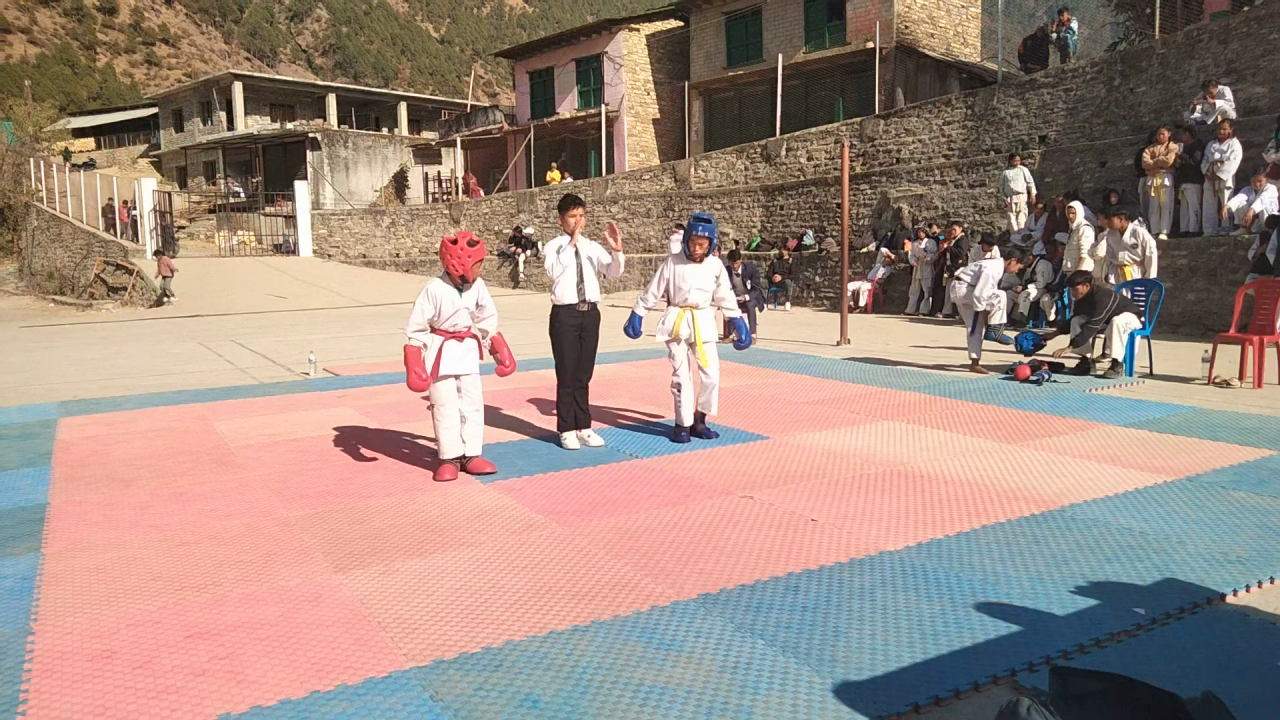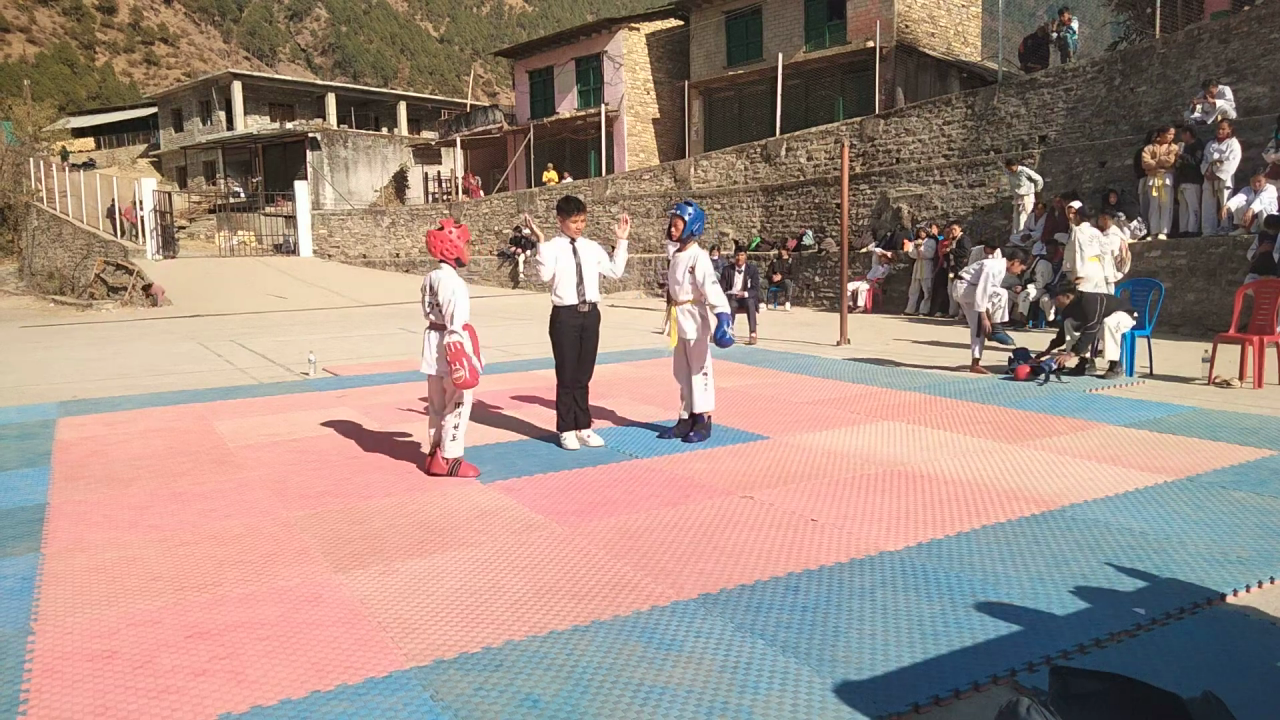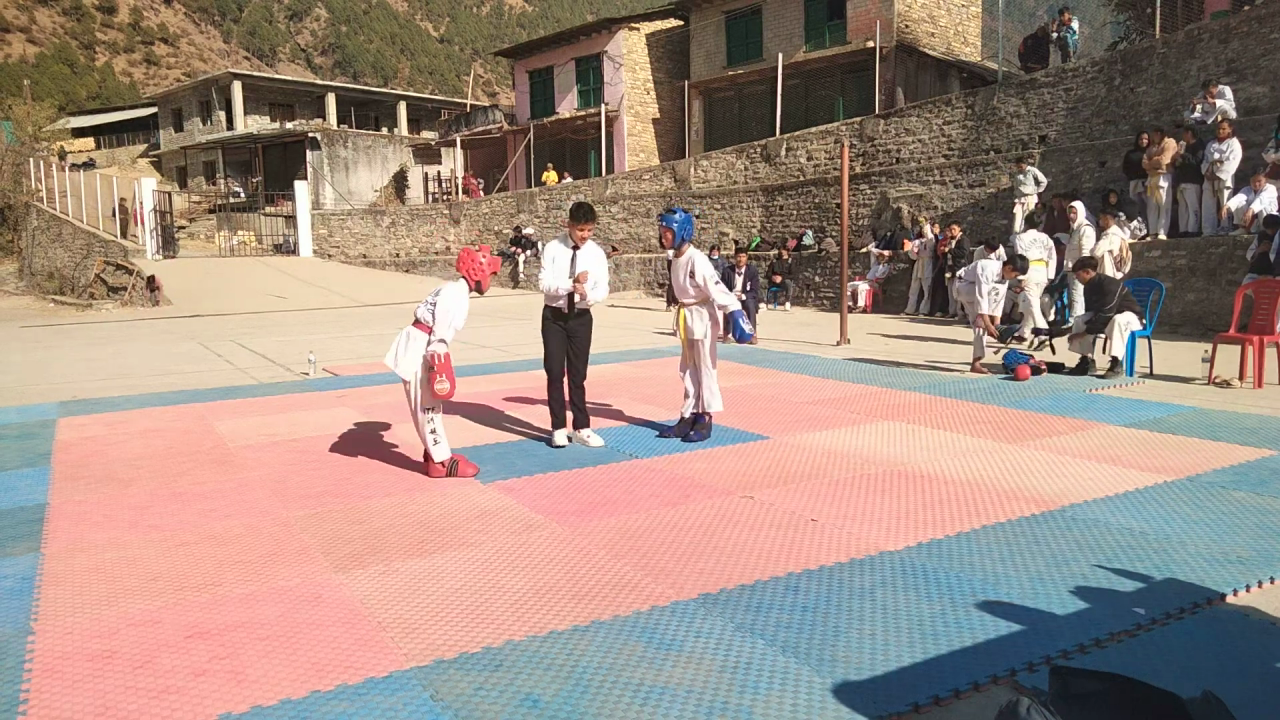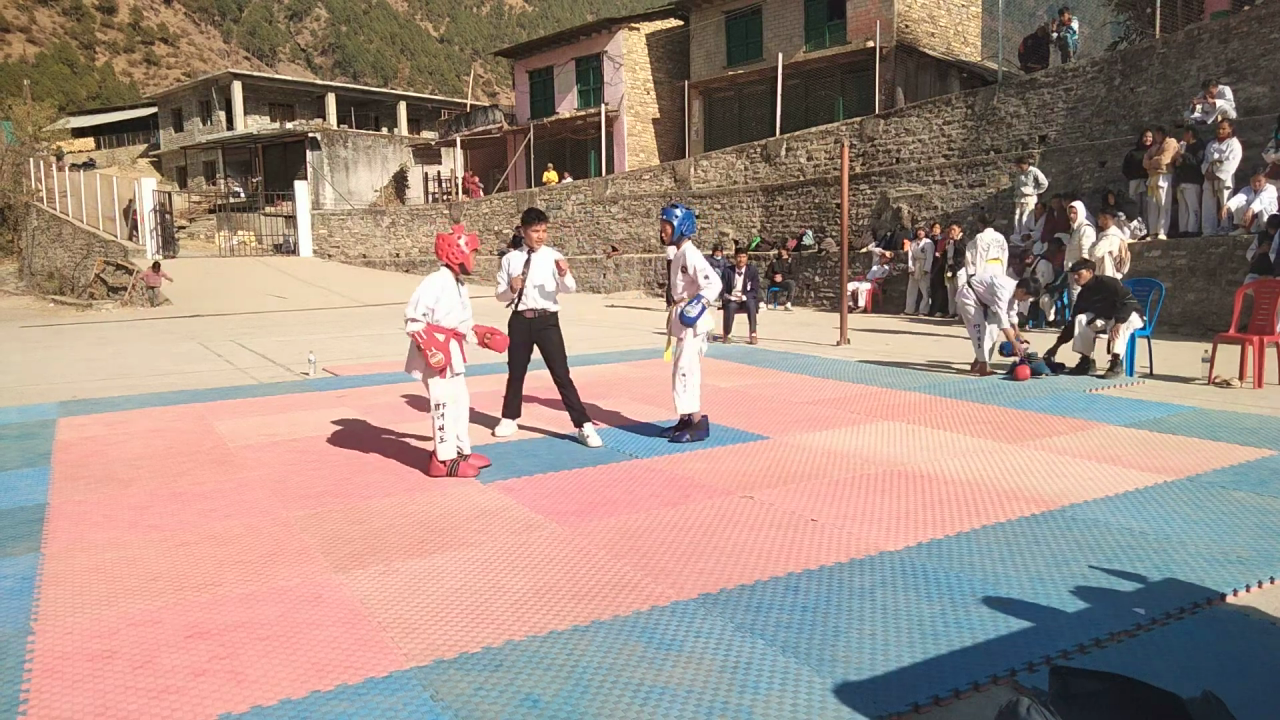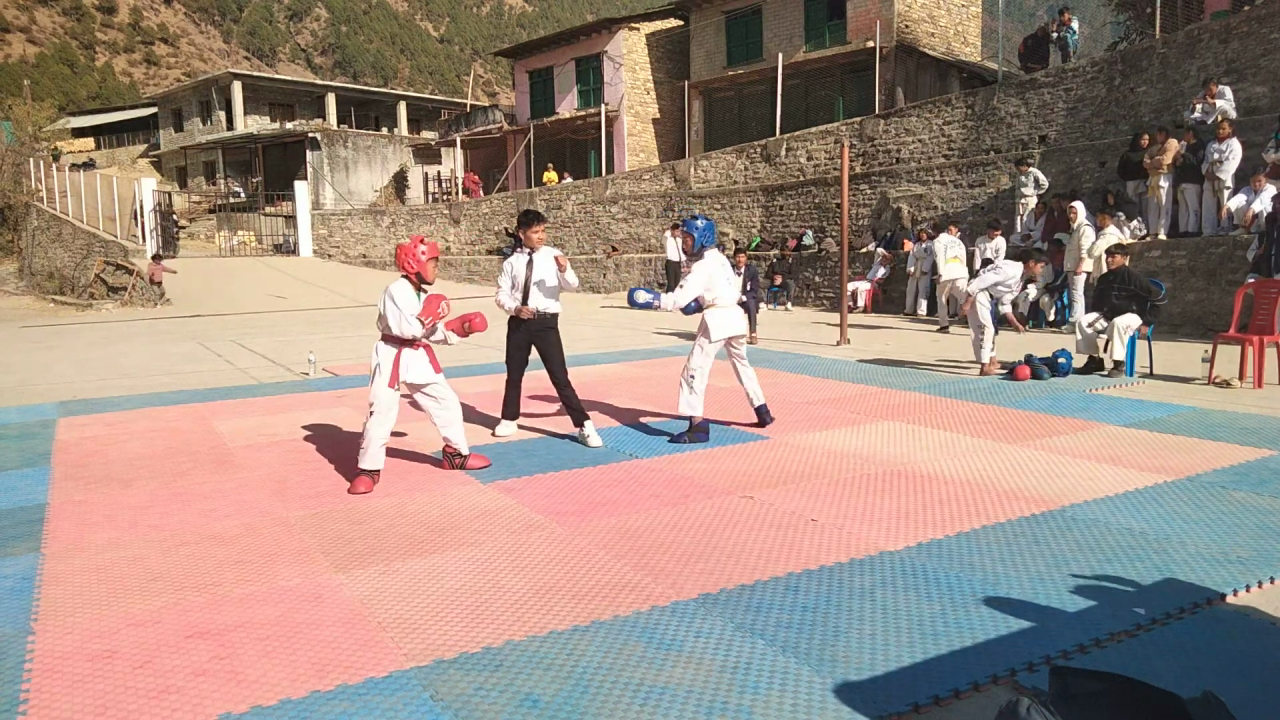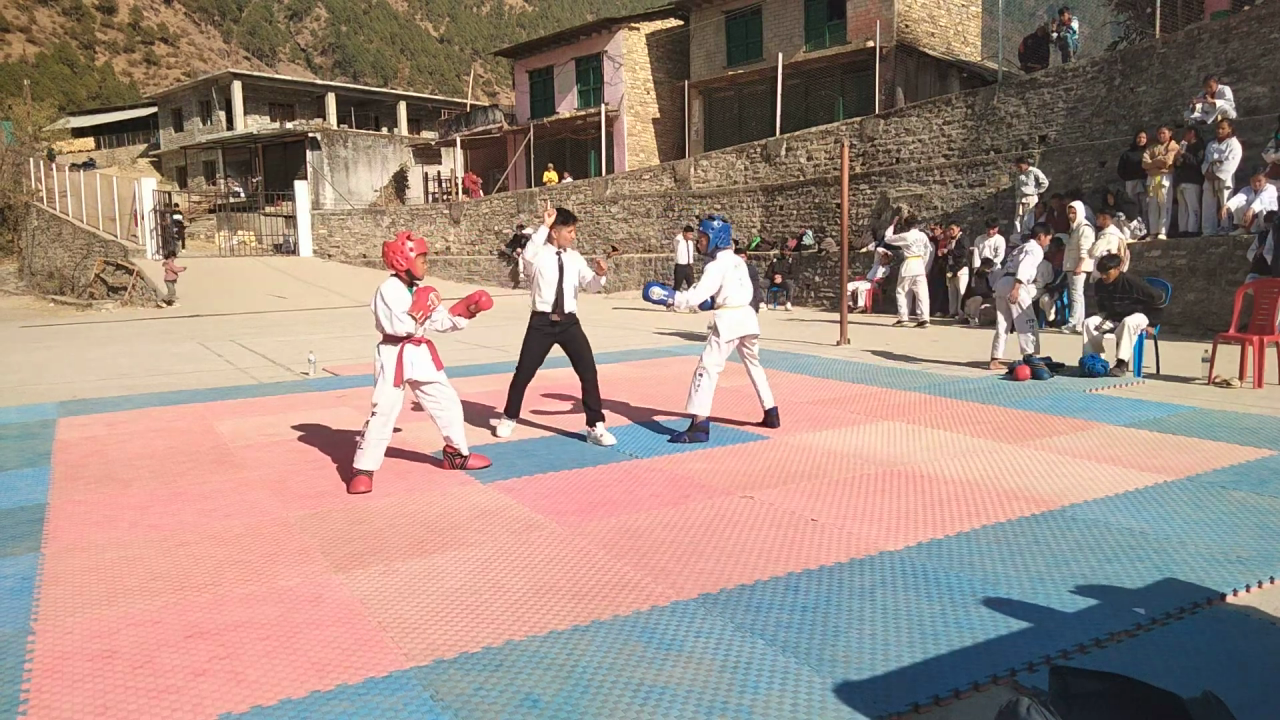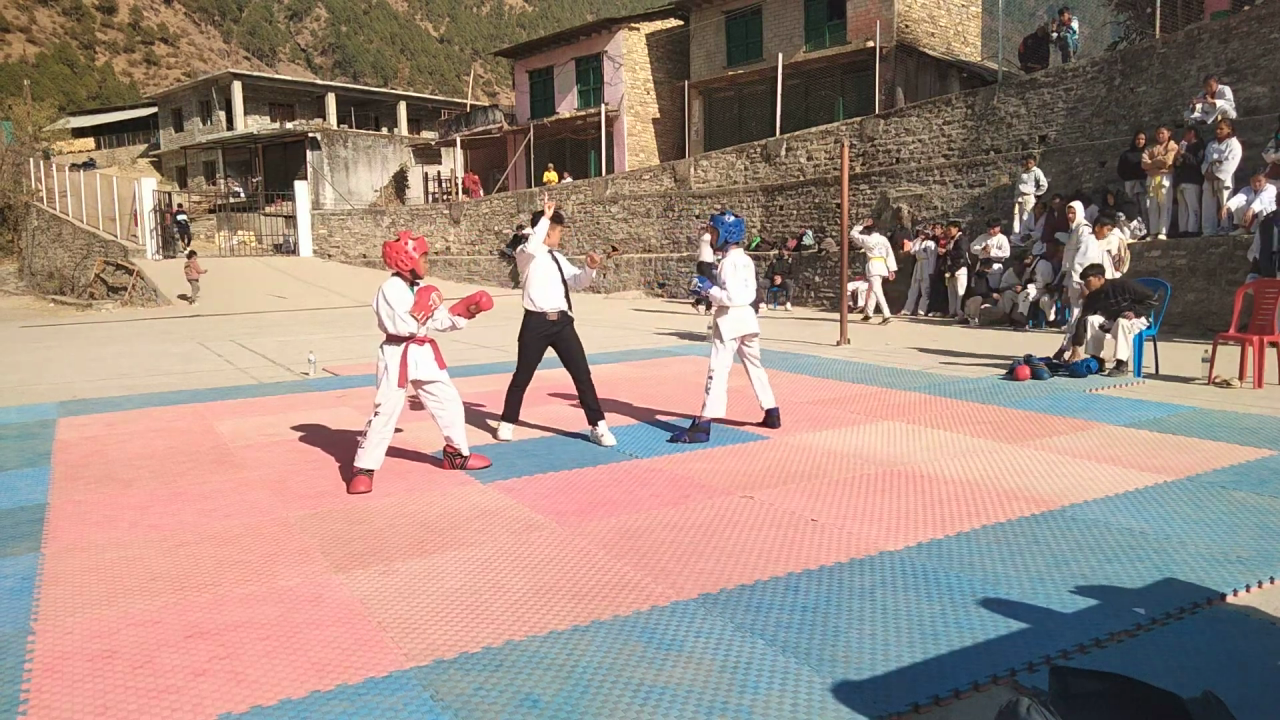
dt=0.7s
person 1, frame 1
left shoulder: (477, 286)
right shoulder: (434, 290)
left elbow: (487, 319)
right elbow: (415, 330)
left wrist: (499, 350)
right wrist: (415, 365)
left hip: (467, 350)
right hip: (440, 352)
left knee: (472, 404)
right knee: (445, 407)
left ankle: (470, 455)
right ankle: (449, 458)
person 1, frame 2
left shoulder: (432, 277)
right shoulder: (453, 281)
right elbow: (455, 324)
right wrist: (460, 359)
left hip: (434, 341)
right hip: (448, 344)
left knee: (439, 404)
right knee: (457, 403)
left ankle: (437, 455)
right ankle: (448, 459)
person 1, frame 3
left shoulder: (453, 289)
right shoulder: (458, 297)
right elbow: (440, 335)
left wrist: (438, 367)
right wrist: (440, 371)
left hip: (418, 346)
right hip: (422, 350)
left knee: (429, 407)
right knee: (427, 407)
left ankle: (437, 454)
right ankle: (440, 461)
person 1, frame 4
left shoulder: (459, 284)
right shoulder: (436, 282)
right elbow: (412, 317)
left wrist: (483, 336)
right wrist: (429, 346)
left hip: (451, 348)
right hip: (435, 350)
left knee: (459, 401)
right knee: (443, 403)
left ankle: (460, 453)
right ankle: (444, 460)
person 1, frame 5
left shoulder: (424, 294)
right shoulder: (396, 290)
left elbow: (434, 332)
right elbow: (406, 328)
left wrist: (461, 326)
right wrist: (433, 314)
left hip: (419, 357)
right hip: (393, 358)
left knee: (447, 403)
right knee: (381, 413)
left ankle: (456, 453)
right ankle: (368, 470)
person 1, frame 6
left shoulder: (420, 290)
right shoulder: (388, 290)
left elbow: (442, 321)
right elbow: (398, 326)
left wrist: (467, 310)
right wrist: (420, 308)
left hip: (422, 355)
right hip: (395, 357)
left knee: (448, 403)
right knee: (383, 413)
left ankle: (457, 454)
right ankle: (362, 469)
person 1, frame 7
left shoulder: (421, 289)
right shoulder: (390, 289)
left elbow: (441, 321)
right elbow: (400, 326)
left wrist: (466, 310)
right wrist: (422, 308)
left hip: (424, 354)
right hip: (398, 356)
left knee: (450, 402)
right knee: (385, 412)
left ankle: (457, 454)
right ankle: (363, 469)
person 2, frame 1
left shoulder: (591, 247)
right shoulder: (555, 247)
left elbow: (614, 272)
right elbow: (554, 273)
left wrist: (617, 250)
right wrist: (571, 243)
left hip: (590, 313)
right hip: (565, 314)
left knee: (584, 375)
right knee: (566, 374)
left ankle: (583, 427)
right ankle: (567, 430)
person 2, frame 2
left shoulder: (592, 247)
right shoulder: (552, 247)
left elbow: (615, 272)
right elbow: (544, 275)
left wrist: (622, 241)
right wrist: (540, 243)
left hip: (590, 313)
right hip: (565, 314)
left knee: (584, 375)
right knee: (566, 375)
left ankle: (583, 427)
right ankle: (566, 430)
person 2, frame 3
left shoulder: (596, 253)
right shoulder: (553, 249)
left elbow: (602, 288)
right elbow: (545, 284)
left wrist: (587, 295)
right wrist: (571, 283)
left hip: (580, 317)
right hip: (554, 316)
left knee: (577, 376)
right knee: (555, 372)
left ankle: (582, 428)
right ankle: (559, 428)
person 2, frame 4
left shoulder: (553, 257)
right shoulder: (510, 259)
left elbow: (569, 289)
right elbow: (500, 294)
left wrist: (564, 275)
right wrist: (511, 289)
left hip: (546, 320)
right hip: (519, 320)
left knee: (561, 374)
right knee: (516, 372)
left ankle: (583, 426)
right ankle: (510, 418)
person 2, frame 5
left shoulder: (553, 256)
right shoulder: (512, 262)
left elbow: (572, 285)
right elbow: (502, 294)
left wrist: (563, 270)
right wrist: (514, 309)
left hip: (546, 322)
right hip: (519, 322)
left knee: (559, 375)
right knee: (514, 373)
left ankle: (584, 426)
right ankle: (509, 420)
person 2, frame 6
left shoulder: (575, 258)
right shoulder: (539, 256)
left elbow: (592, 286)
right elbow: (528, 256)
left wrist: (599, 274)
right wrist: (544, 226)
left hip: (569, 322)
right hip: (542, 322)
left knee: (588, 371)
right knee: (524, 371)
left ankle: (596, 427)
right ankle: (508, 419)
person 2, frame 7
left shoulder: (558, 258)
right shoulder: (525, 254)
left elbow: (577, 282)
right elbow: (532, 246)
left wrist: (590, 268)
right wrist: (545, 217)
left hip: (561, 322)
right hip: (536, 323)
left knee: (582, 373)
right knee: (523, 375)
left ankle: (598, 426)
right ankle: (507, 422)
person 3, frame 1
left shoulder: (716, 265)
right shoulder: (672, 263)
left elbow: (726, 297)
right elbow: (653, 290)
left wrist: (738, 323)
right wrist: (637, 314)
left hip: (703, 323)
right hip: (677, 322)
left knee: (709, 374)
right knee: (682, 375)
left ankle: (699, 421)
right ankle: (683, 424)
person 3, frame 2
left shoulder: (698, 256)
right shoulder: (677, 254)
left elbow: (712, 288)
left wrist: (723, 318)
left hip: (696, 318)
right hip: (679, 318)
left knee: (699, 369)
right knee: (682, 371)
left ankle: (703, 421)
right ankle: (687, 419)
person 3, frame 3
left shoulder: (696, 259)
right shoulder: (676, 259)
left elbow: (717, 288)
left wrist: (735, 314)
left hip: (703, 318)
right hip: (686, 318)
left knee: (705, 369)
right knee: (688, 370)
left ankle: (705, 420)
right ankle: (688, 418)
person 3, frame 4
left shoulder: (689, 254)
right shoulder: (680, 254)
left elbow: (714, 283)
left wrist: (697, 304)
left hip: (693, 320)
right hip: (686, 318)
left knee: (685, 369)
right knee: (685, 370)
left ankle: (697, 423)
right ankle: (686, 420)
person 3, frame 5
left shoulder: (703, 265)
right shoulder: (721, 260)
left elbow: (682, 296)
left wrist: (654, 299)
right wrist: (698, 302)
left hip: (716, 320)
right hip: (734, 317)
left knee: (694, 369)
right knee: (741, 365)
left ankle: (698, 426)
right ankle: (762, 412)
person 3, frame 6
left shoulder: (716, 266)
right shoulder: (738, 261)
left elbow: (696, 296)
left wrist: (669, 297)
right wrist: (717, 299)
left hip: (728, 320)
right hip: (747, 316)
left knee: (707, 369)
right knee: (753, 366)
left ankle: (699, 425)
right ankle: (771, 414)
person 3, frame 7
left shoulder: (728, 261)
right shoulder: (746, 259)
left elbow: (728, 297)
left wrist: (707, 288)
right wrist: (713, 289)
left hip: (729, 318)
right hip: (747, 316)
left knee: (718, 370)
right knee: (754, 366)
left ankle: (703, 425)
right ankle: (771, 414)
